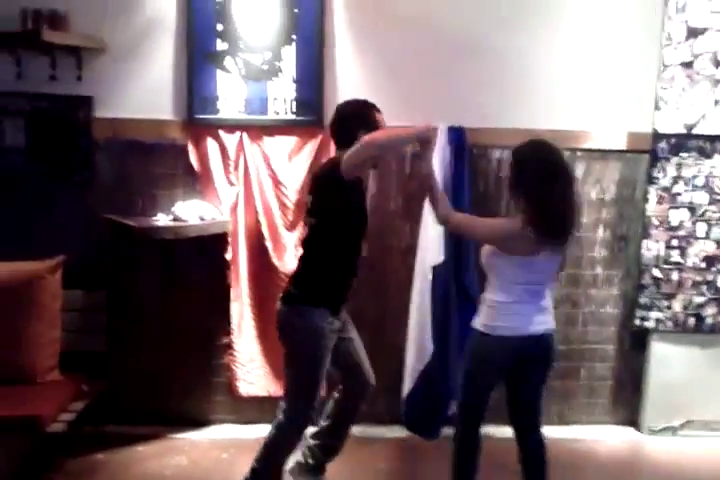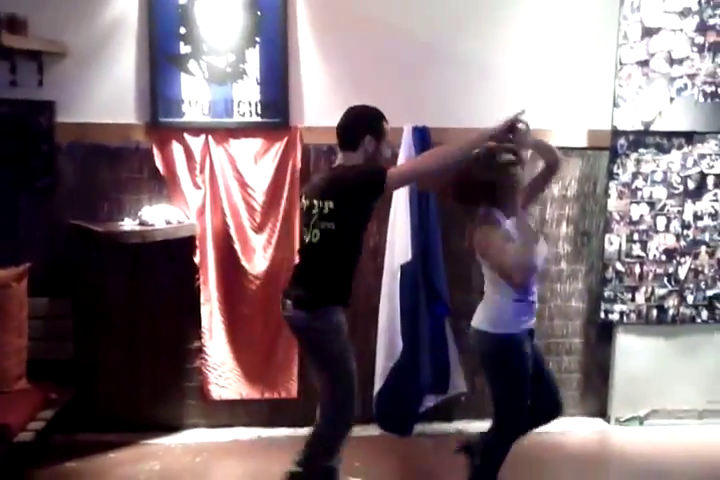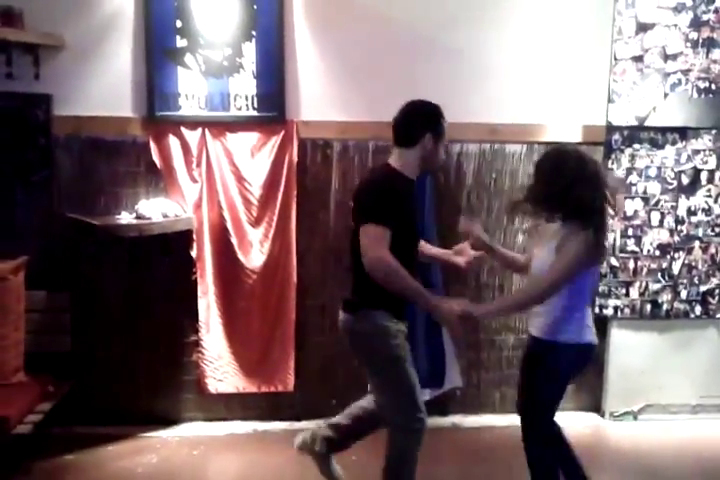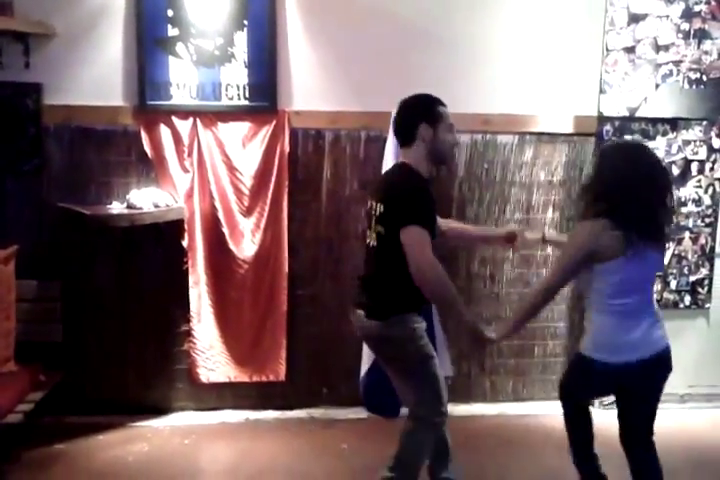
dt=0.5s
person 1, frame 1
left shoulder: (340, 180)
right shoulder: (333, 175)
right elbow: (373, 145)
left wrist: (354, 242)
right wrist: (418, 132)
left hip: (328, 309)
right hip: (307, 312)
left knee: (360, 382)
right knee: (298, 409)
person 1, frame 2
left shoulder: (322, 182)
right shoulder: (358, 182)
right elbow: (426, 165)
right wrist: (493, 133)
left hip: (301, 302)
right hip: (320, 311)
left knee: (338, 396)
right knee: (340, 409)
person 1, frame 3
left shoulder: (399, 185)
right shoulder: (382, 187)
right elbow: (376, 259)
left wrist: (446, 255)
right wrist: (433, 302)
left hip: (386, 316)
right hip: (373, 318)
left knee: (390, 404)
right knee: (410, 419)
left ankle: (323, 439)
person 1, frame 4
left shoulder: (398, 181)
right shoulder: (411, 188)
left elbow: (436, 228)
right elbow: (423, 266)
left wrist: (493, 235)
right wrist: (467, 320)
left hip: (377, 313)
right hip: (394, 320)
left knee: (429, 401)
right knee: (429, 410)
person 2, frame 1
left shoulder: (508, 230)
right shoulder: (560, 229)
left elbow: (447, 217)
left wrist: (428, 169)
left hip: (495, 337)
right hip: (539, 337)
left knee: (469, 418)
right knee: (527, 424)
person 2, frame 2
left shoulder: (513, 210)
right shoulder: (487, 226)
left elbow: (554, 163)
right elbow: (519, 275)
left wrist: (531, 143)
left hip: (514, 331)
right hip: (501, 335)
left knee: (550, 406)
right knee: (510, 421)
left ankle: (481, 450)
person 2, frame 3
left shoulder: (581, 236)
right shoulder: (559, 227)
left elbow: (540, 290)
right elbow: (529, 265)
left wrist: (483, 311)
right wrist: (484, 242)
left hip: (557, 345)
right hip: (573, 342)
left knee: (535, 429)
right knee: (537, 420)
person 2, frame 4
left shoulder: (595, 231)
right shoulder: (653, 232)
left elbow: (547, 291)
left wrist: (502, 332)
right wrist: (548, 238)
left hip: (603, 358)
right hip: (654, 355)
left knee: (572, 396)
right knee: (639, 438)
